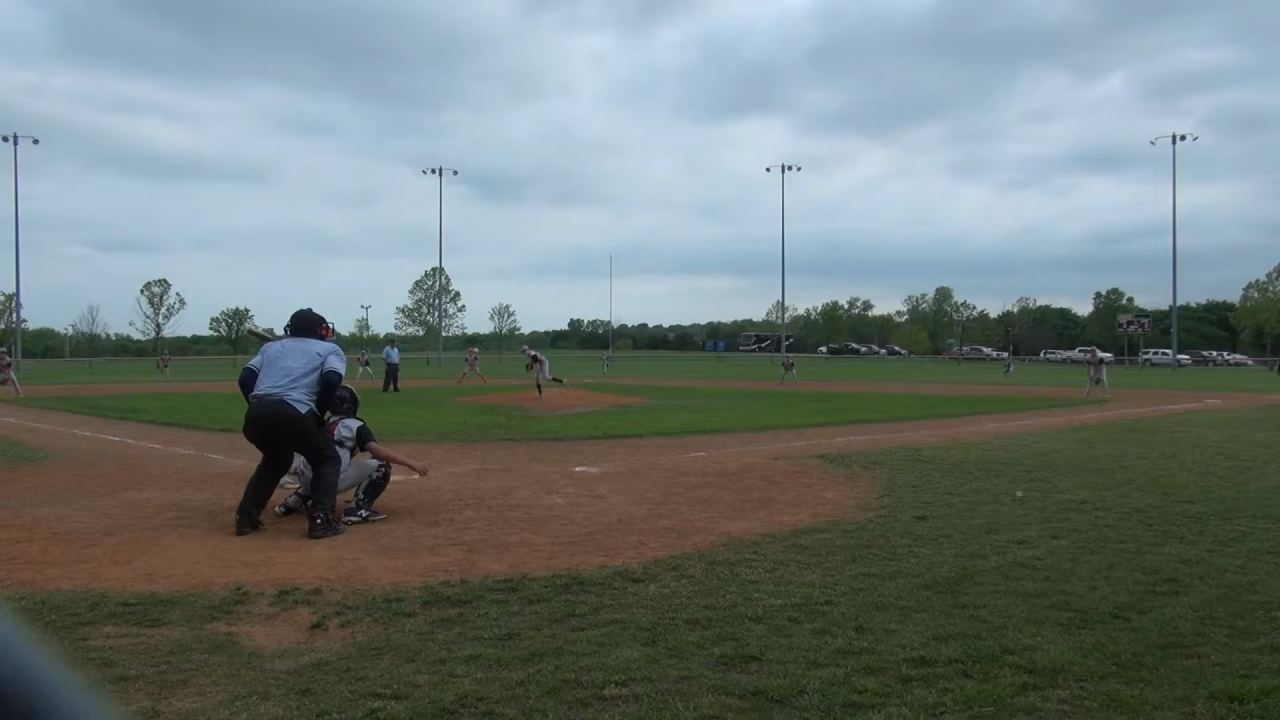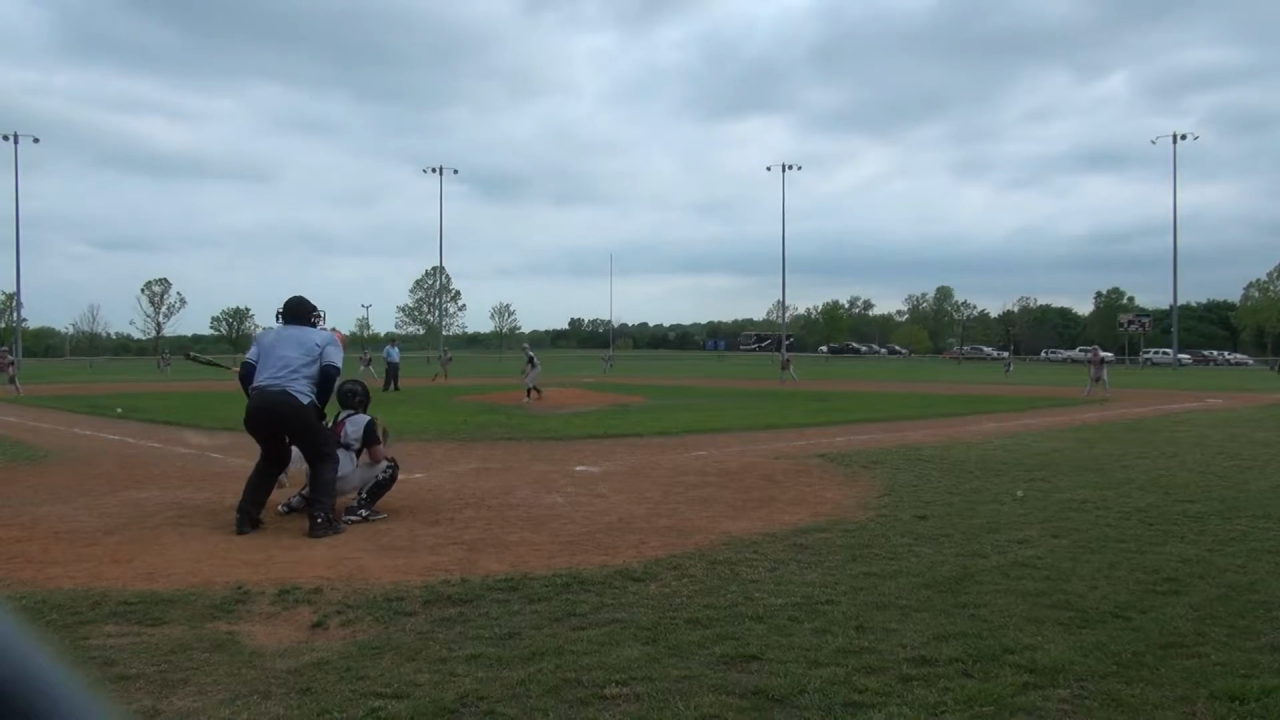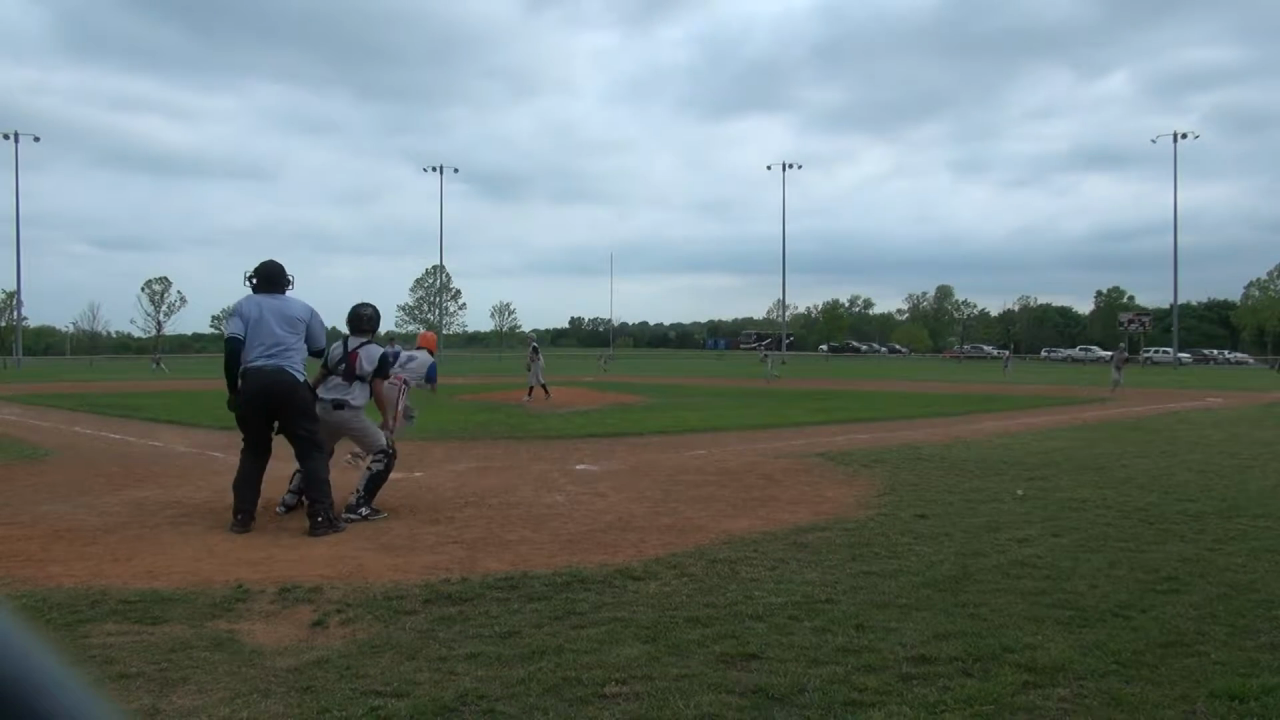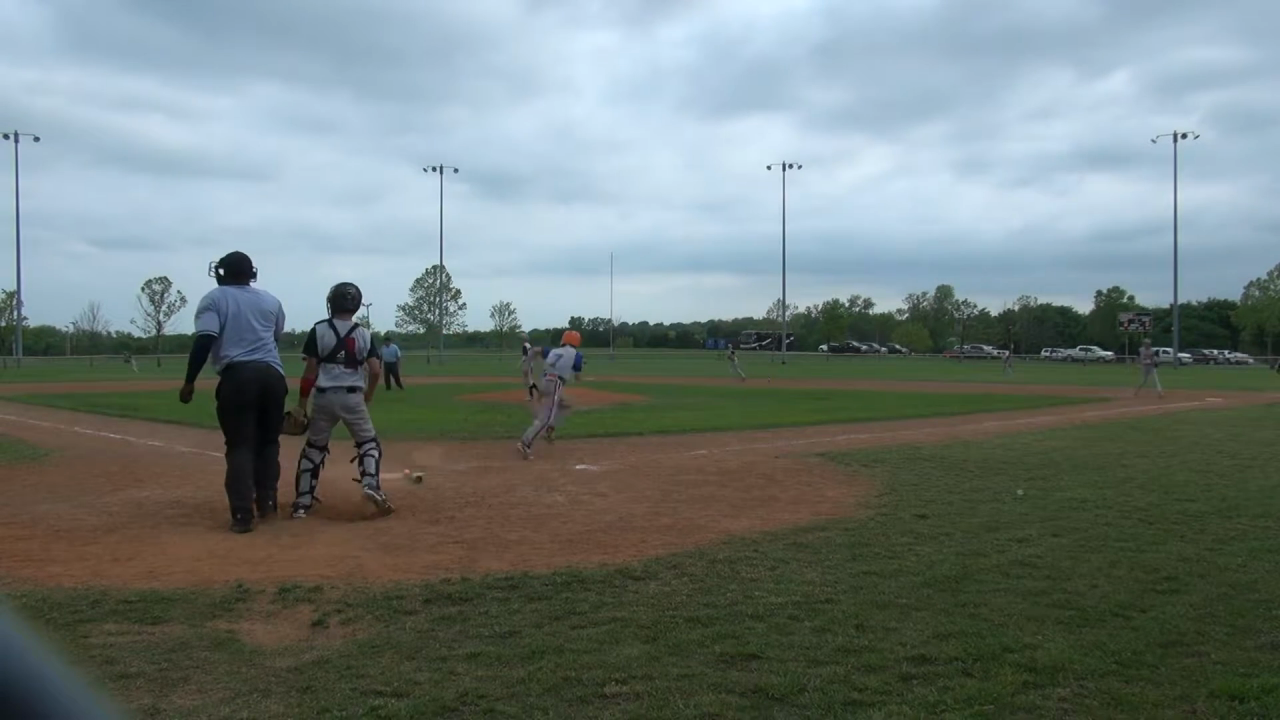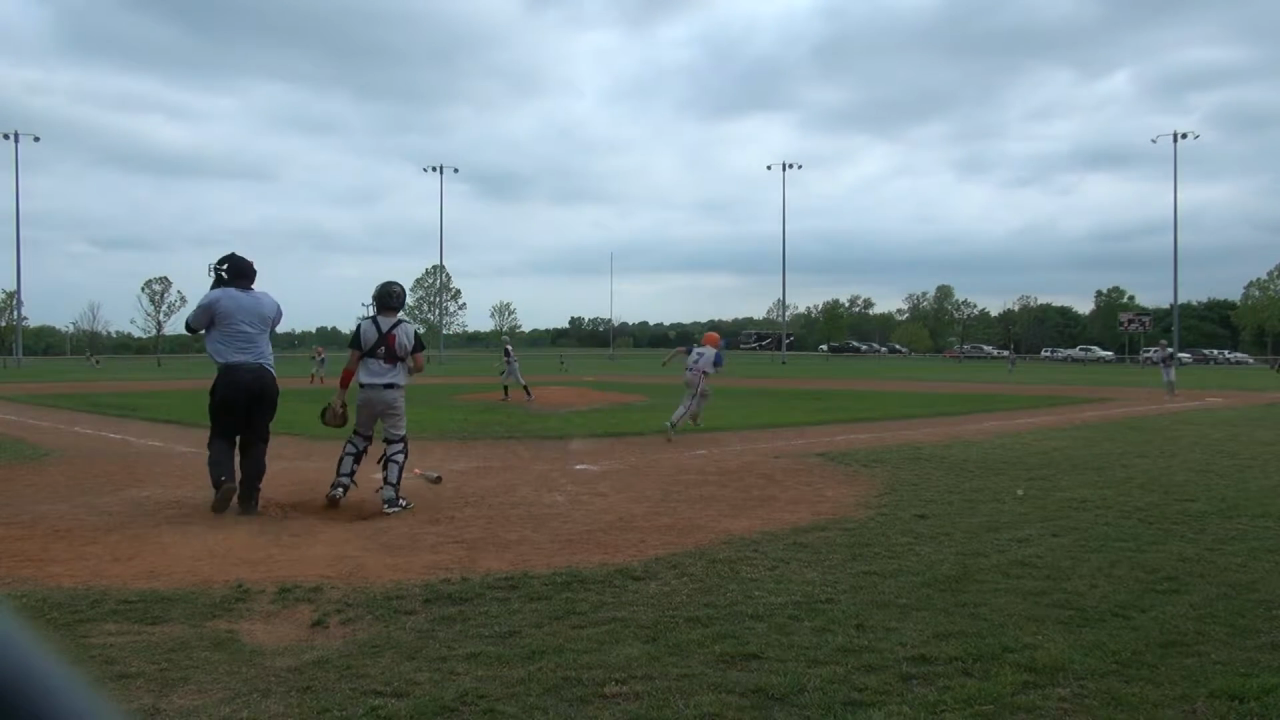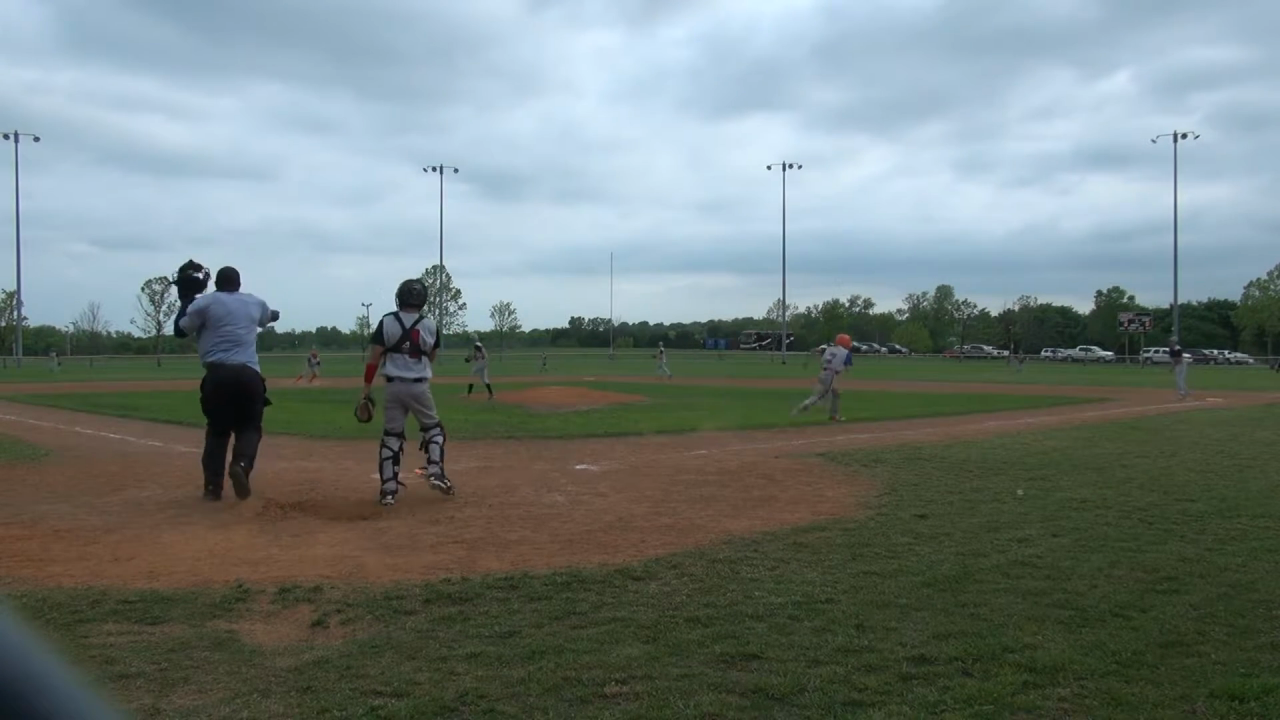
dt=0.5s
person 1, frame 1
left shoulder: (271, 347)
right shoulder: (330, 349)
left elbow: (245, 379)
right elbow: (332, 380)
right wrist: (317, 415)
left hip: (256, 414)
right hip: (293, 413)
left knee: (274, 461)
right knee: (327, 460)
left ankle: (245, 518)
right ankle: (321, 519)
person 1, frame 2
left shoulder: (265, 336)
right shoulder: (327, 338)
left elbow: (245, 372)
right elbow: (329, 373)
right wrist: (318, 408)
left hip: (258, 405)
right hip: (296, 404)
left knee: (273, 457)
right knee: (325, 457)
left ankle: (245, 516)
right ankle: (321, 519)
person 1, frame 3
left shoulder: (241, 306)
right shoulder: (303, 309)
left elbow: (232, 348)
right elbow: (318, 350)
left wrist: (232, 389)
left hip: (253, 382)
right hip: (291, 381)
left knee: (254, 450)
right knee: (311, 450)
left ankle: (243, 516)
right ankle: (322, 517)
person 1, frame 4
left shoulder: (214, 299)
right shoulder: (270, 300)
left elbow: (204, 342)
left wrist: (189, 381)
left hip: (237, 377)
right hip: (271, 375)
left knee: (240, 446)
right knee: (268, 442)
left ankle: (242, 515)
right ankle: (266, 503)
person 1, frame 5
left shoulder: (216, 298)
right shoulder: (270, 303)
left elbow: (191, 326)
left hip: (231, 377)
right hip: (264, 377)
left knee: (222, 437)
right knee: (255, 440)
left ankle: (224, 483)
right ankle: (249, 499)
person 1, frame 6
left shoulder: (205, 302)
right shoulder: (255, 303)
left elbow: (180, 331)
right elbow: (270, 317)
left wrist: (185, 301)
right wrist: (275, 314)
left hip: (218, 373)
right hip: (249, 374)
left knee: (217, 430)
right knee: (249, 427)
left ankle: (213, 486)
right ankle: (241, 466)
person 2, frame 1
right shoulder: (356, 425)
right elbow: (377, 450)
right wrist: (412, 464)
left hip: (306, 479)
right knee: (382, 466)
left ankle: (293, 502)
right ankle: (359, 508)
person 2, frame 2
left shoulder: (334, 421)
right shoulder: (366, 421)
right elbow: (377, 457)
right wrist: (381, 443)
right hip: (340, 482)
right knee: (389, 466)
left ankle: (297, 502)
right ankle: (360, 508)
person 2, frame 3
left shoulder: (335, 347)
right shoulder: (379, 353)
left elbow: (317, 380)
right elbow: (379, 392)
right wrist: (387, 420)
left hip: (323, 409)
right hip: (350, 412)
right knee: (386, 452)
left ankle: (290, 501)
right ankle: (357, 506)
person 2, frame 4
left shoulder: (319, 330)
right shoulder: (364, 334)
left elbow: (310, 370)
right elbow: (375, 370)
left wrist: (302, 403)
right wrist: (369, 394)
left hip: (324, 397)
right hip: (353, 397)
left knee: (314, 448)
right knee: (369, 443)
left ankle: (302, 502)
right ankle: (371, 486)
person 2, frame 5
left shoulder: (363, 327)
right shoulder: (408, 330)
left elbow: (351, 364)
right elbow: (419, 365)
left wrist: (340, 394)
right wrist: (408, 371)
left hip: (366, 392)
right hip: (392, 393)
left knee: (358, 438)
right knee: (396, 443)
left ankle: (340, 485)
right ankle: (390, 498)
person 2, frame 6
left shoulder: (386, 322)
right shoulder: (430, 325)
left elbow: (374, 358)
left wrist: (366, 388)
left hip: (393, 386)
right hip: (419, 386)
left knee: (391, 436)
right knee: (434, 429)
left ankle: (389, 489)
right ankle: (435, 473)
